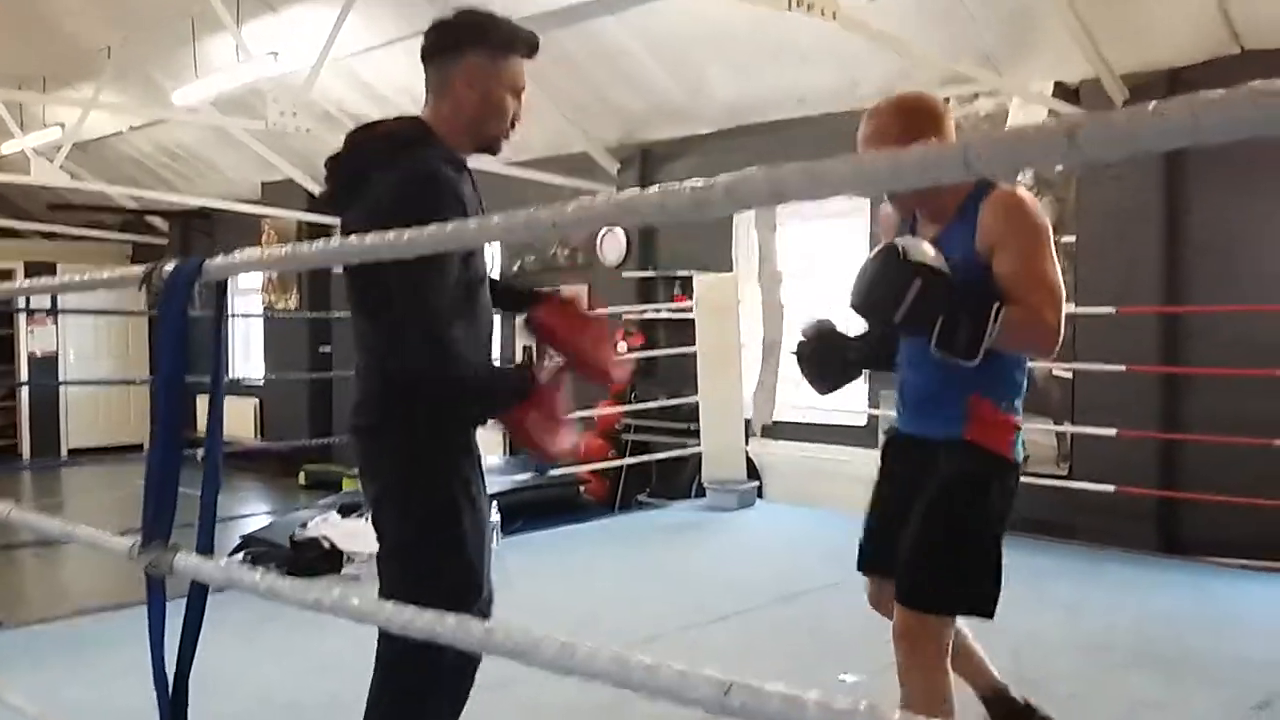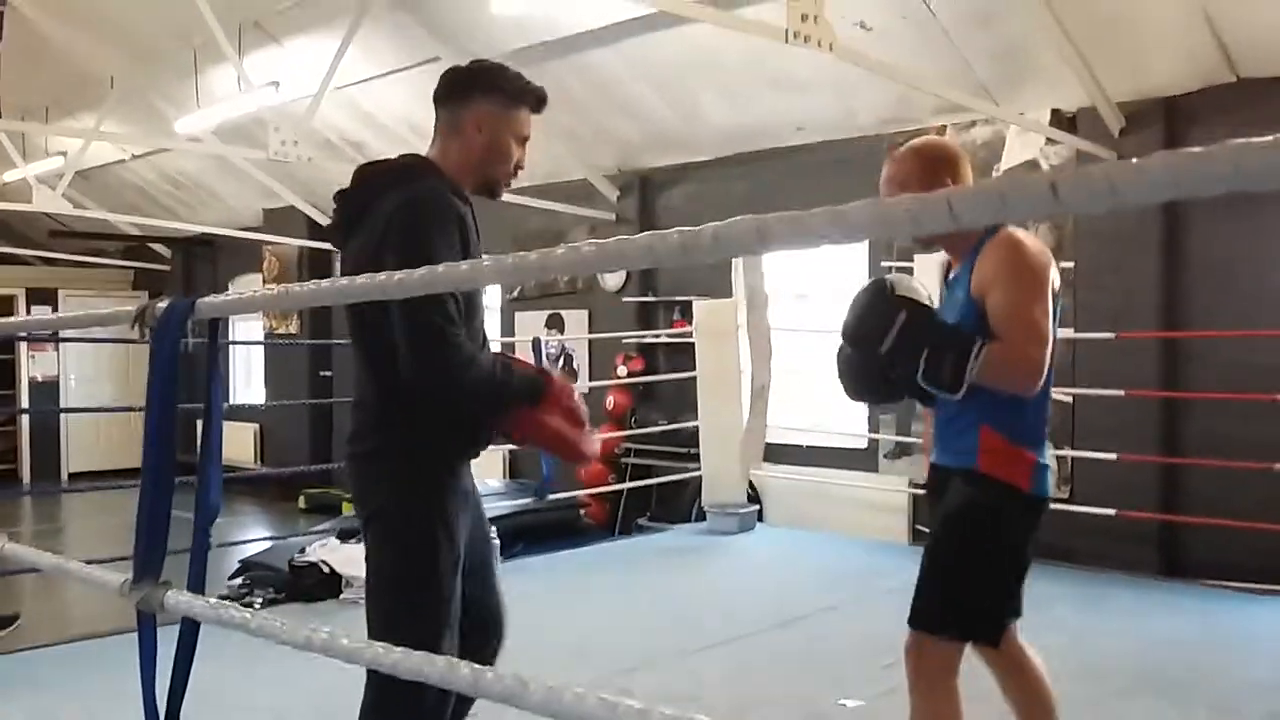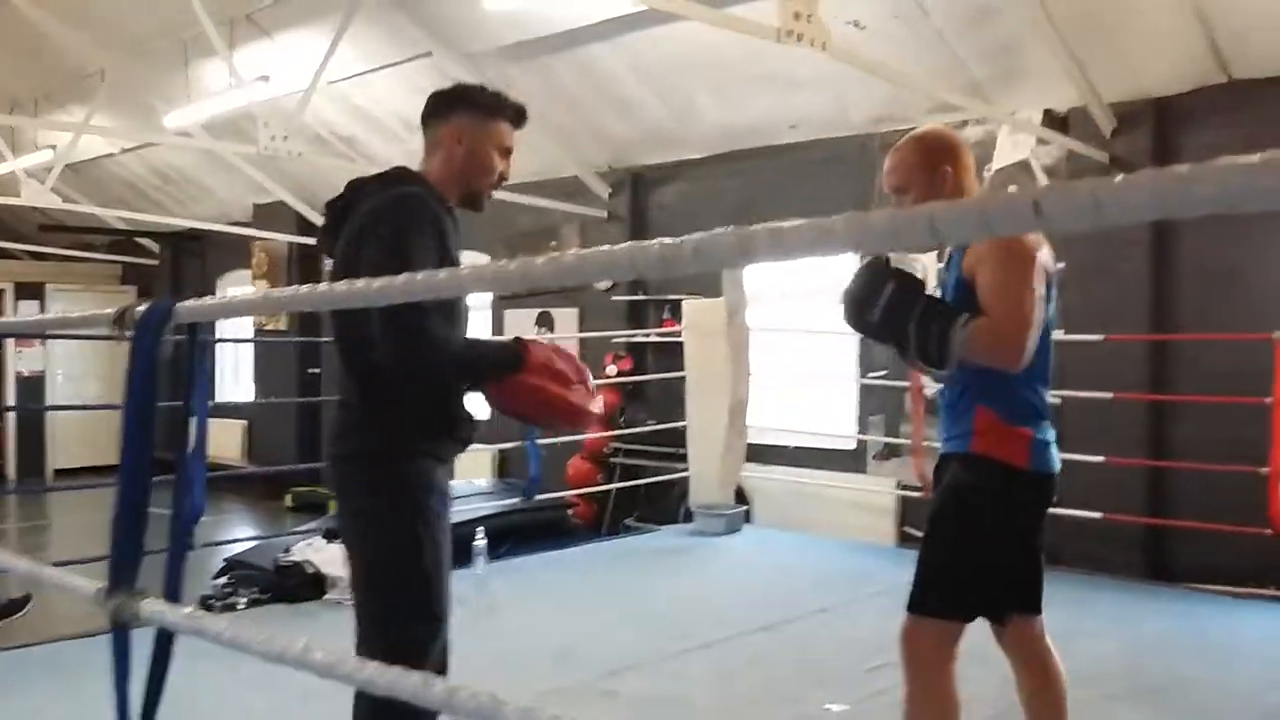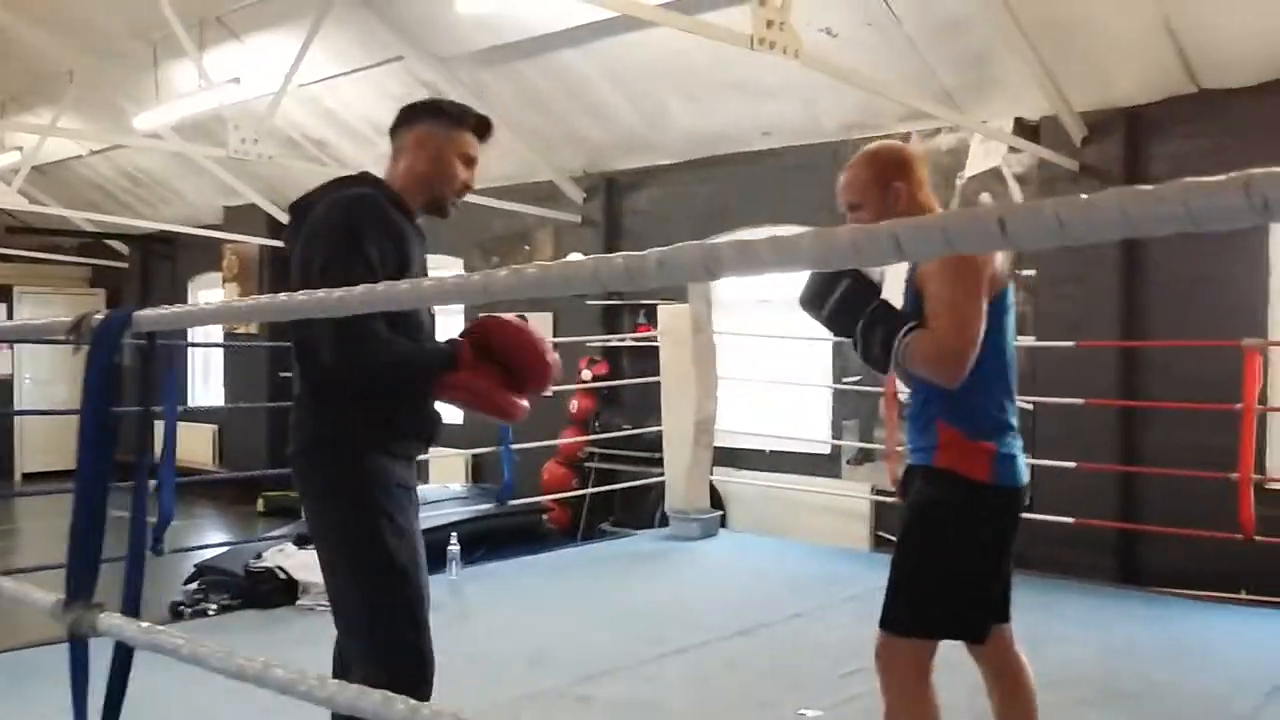
dt=0.2s
person 1, frame 1
left shoulder: (424, 171)
right shoulder: (420, 185)
right elbow: (428, 352)
left wrist: (532, 300)
right wrist: (523, 388)
left hip: (430, 433)
right hip: (420, 437)
left knee: (458, 619)
right knee: (432, 637)
person 1, frame 2
left shoulder: (427, 207)
right shoulder: (423, 213)
right elbow: (438, 365)
left wrist: (509, 381)
right wrist: (533, 384)
left hip: (430, 460)
right hip: (411, 465)
left knee: (479, 632)
person 1, frame 3
left shoulder: (423, 219)
right shoulder: (405, 213)
right elbow: (412, 351)
left wrist: (502, 365)
right wrist: (514, 358)
left hip: (411, 461)
right hip: (391, 465)
left knee: (410, 655)
right knee: (405, 662)
person 1, frame 4
left shoulder: (399, 231)
right shoulder: (353, 214)
right elbow: (352, 350)
left wrist: (461, 365)
right wrist: (456, 359)
left hip: (384, 459)
right hip: (349, 461)
left knee: (373, 648)
right knee: (399, 659)
person 2, frame 1
left shoulder: (1004, 210)
right shoulder: (898, 219)
left elbow: (1044, 334)
left wrist: (940, 306)
right wrist: (859, 349)
left hip: (975, 443)
right hip: (915, 437)
left knee: (918, 626)
right knee: (887, 593)
person 2, frame 2
left shoulder: (1009, 251)
right shoulder: (961, 261)
left elbow: (1024, 370)
left wrist: (925, 344)
right wrist: (906, 373)
left hip: (998, 477)
right hip: (965, 470)
left knee: (929, 652)
right knee: (992, 636)
person 2, frame 3
left shoulder: (1004, 236)
right shoulder: (969, 245)
left elbow: (1008, 348)
left wrist: (916, 314)
right wrist: (907, 327)
left hip: (997, 458)
right hip: (991, 457)
left knee: (925, 639)
right knee: (1020, 630)
person 2, frame 4
left shoulder: (954, 250)
right shoulder: (939, 253)
left elbow: (948, 361)
left wrist: (864, 317)
right wrist: (871, 321)
left hip: (962, 472)
right hip: (973, 470)
left knee: (901, 656)
right knee: (991, 640)
